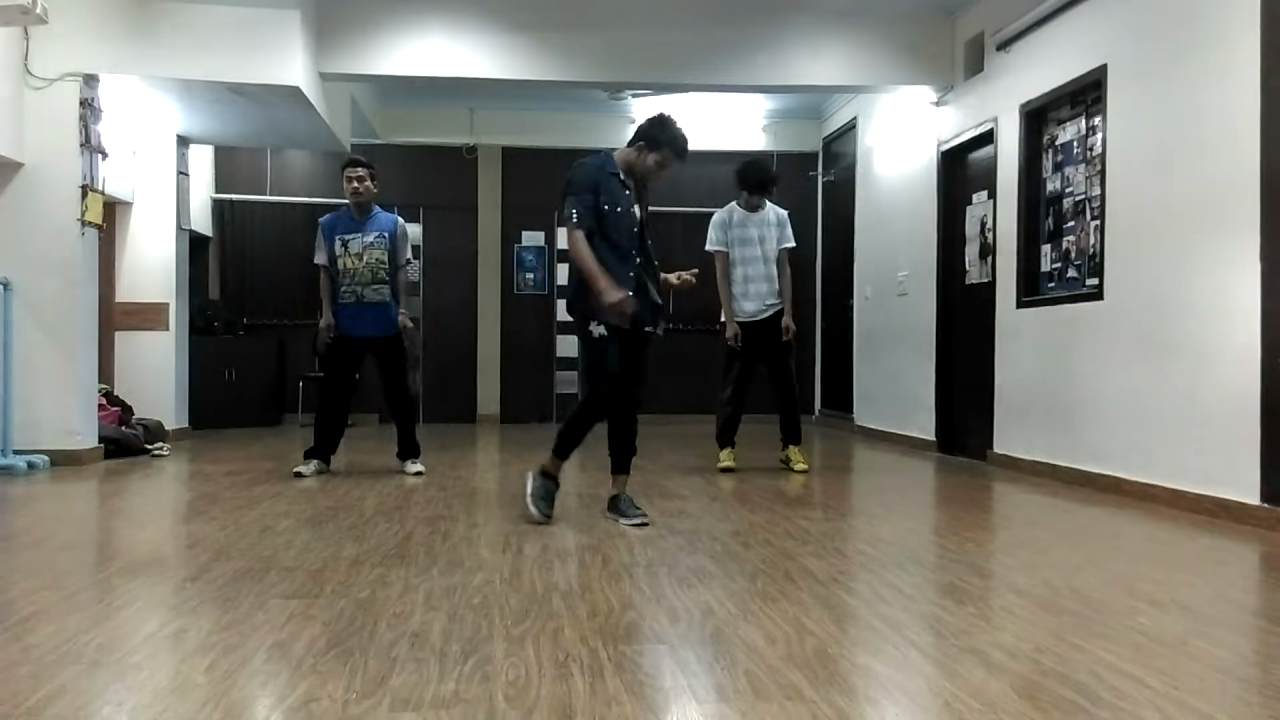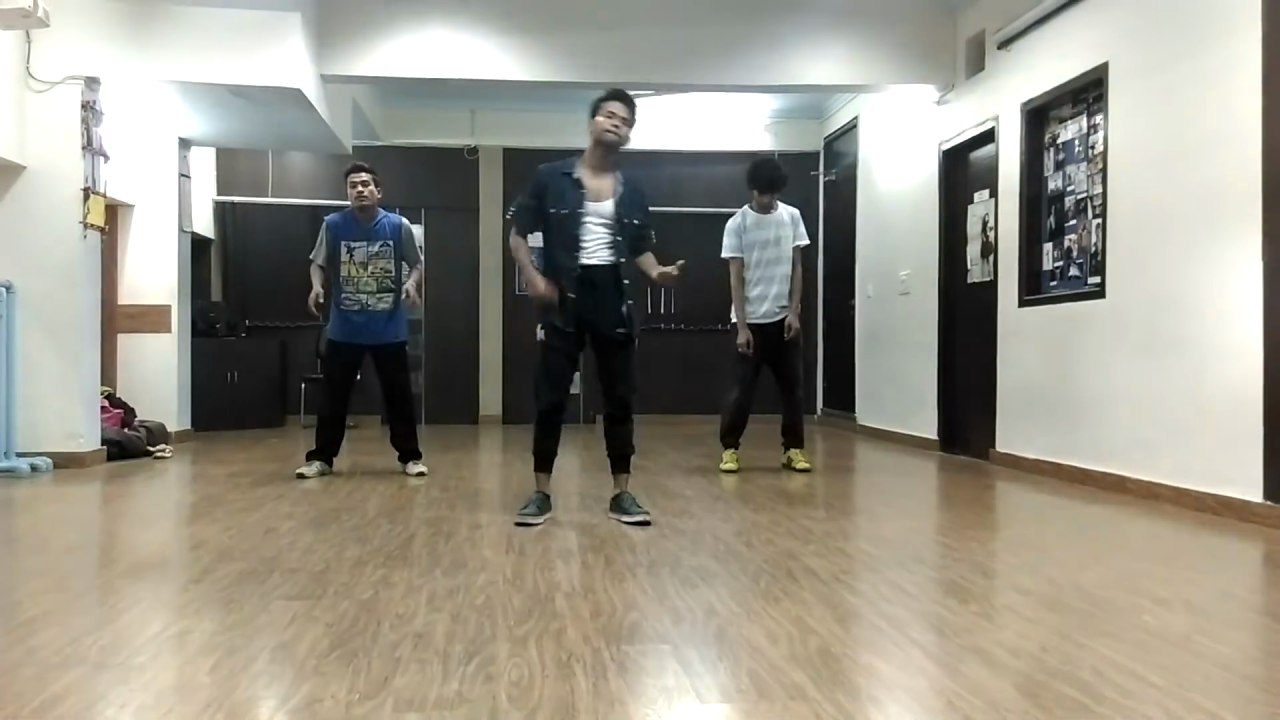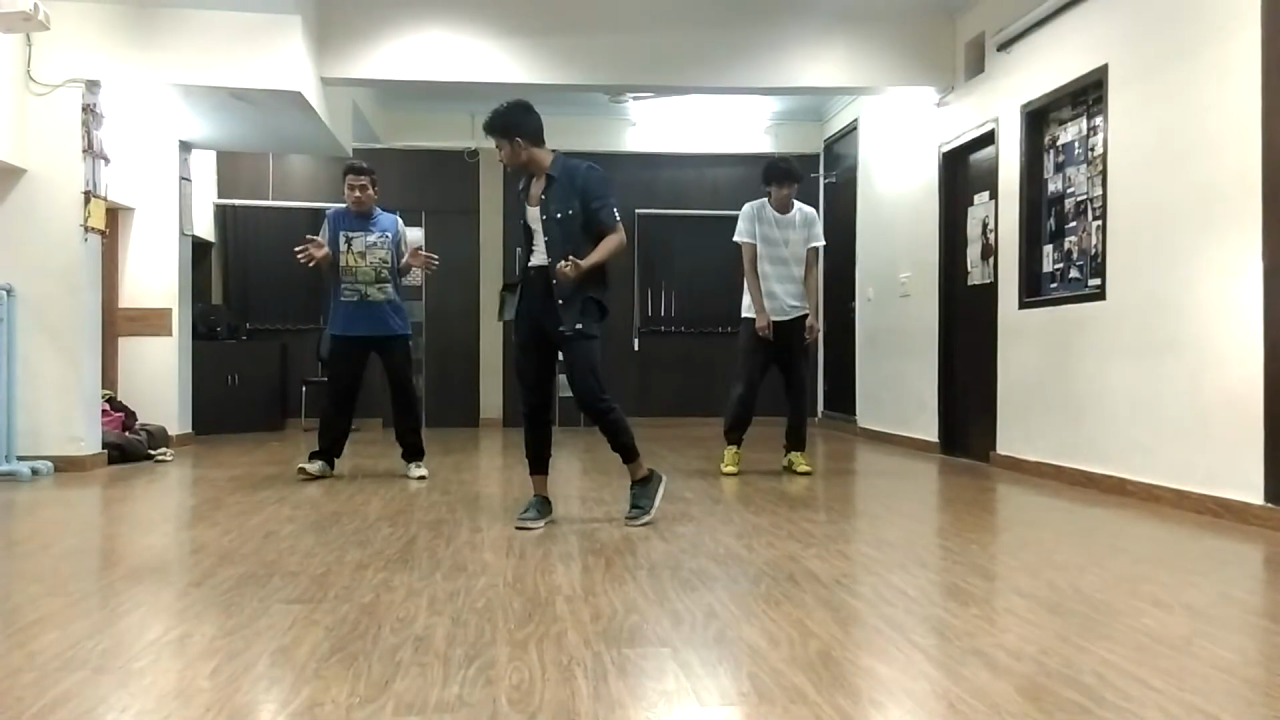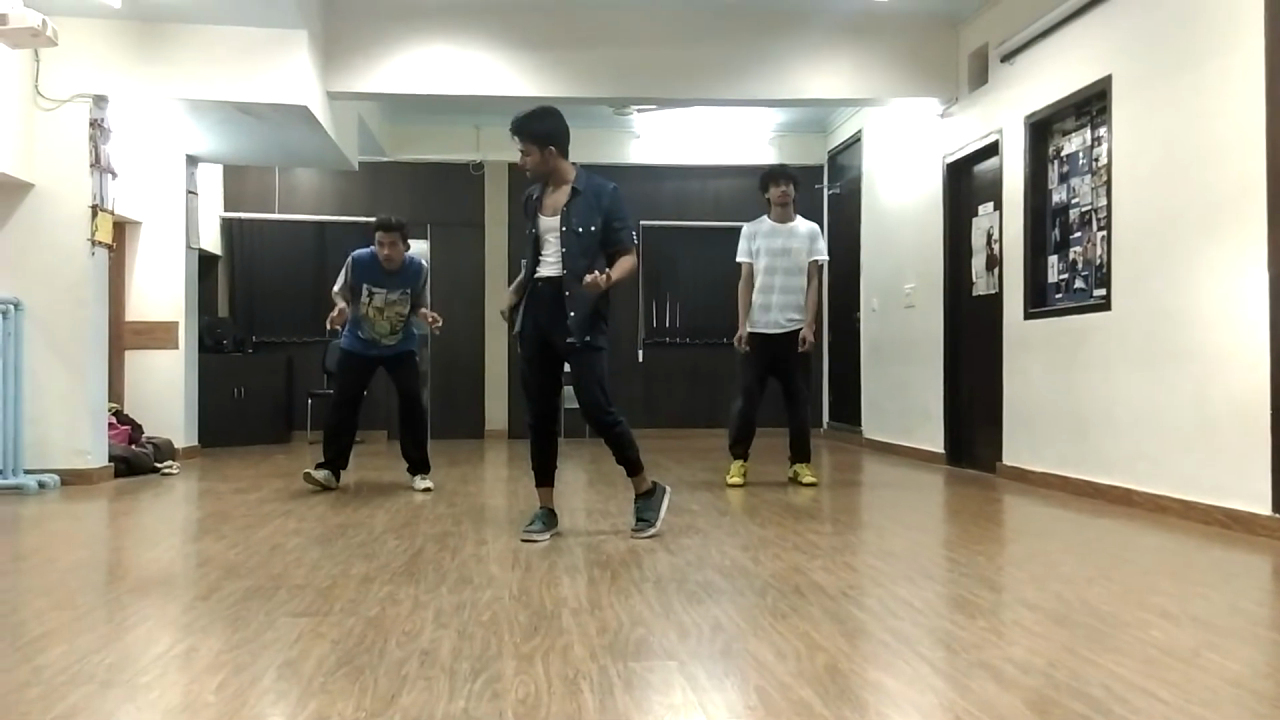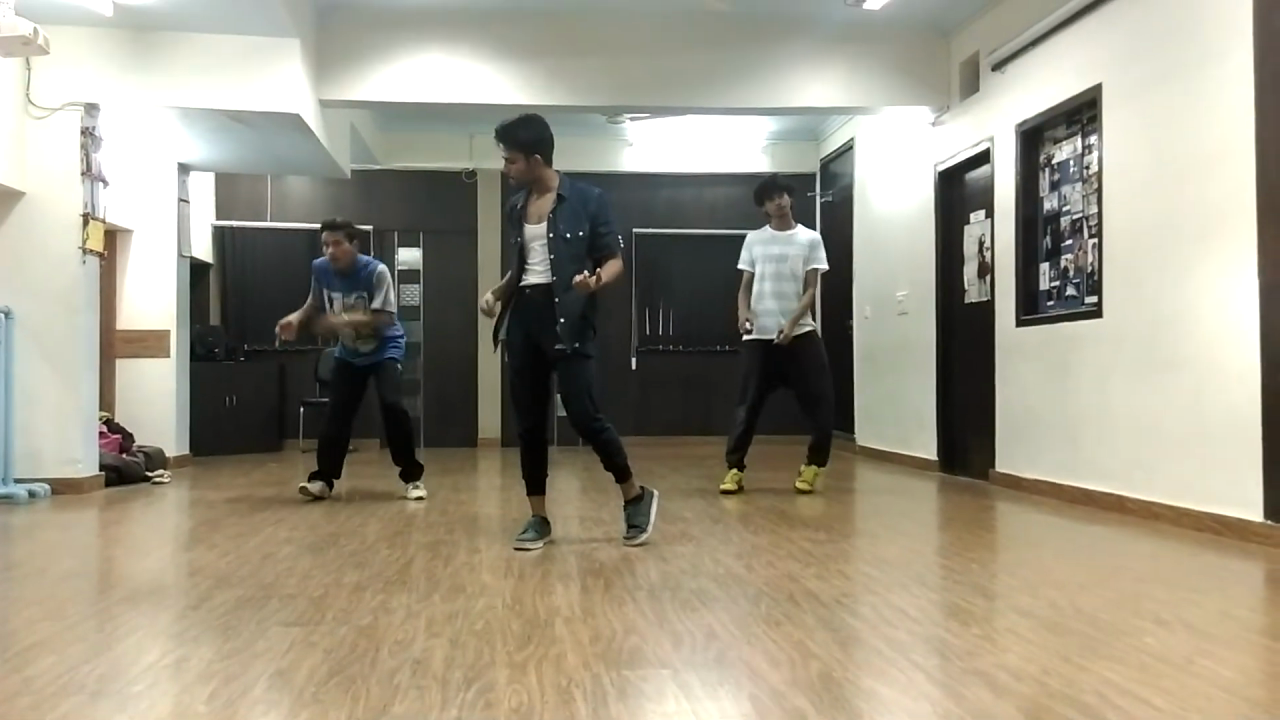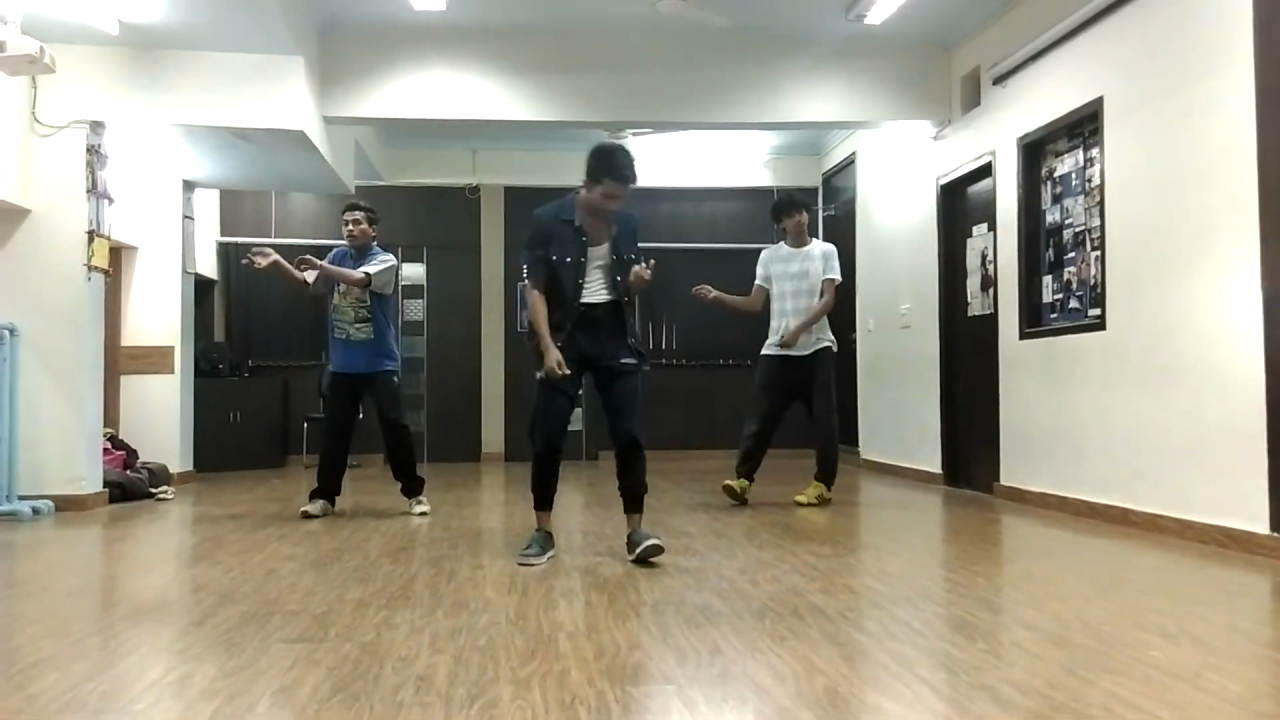
dt=0.7s
person 1, frame 1
left shoulder: (639, 190)
right shoulder: (590, 173)
right elbow: (576, 237)
left wrist: (662, 278)
right wrist: (604, 286)
left hip: (635, 303)
right hip: (599, 302)
left knee: (628, 399)
right knee: (602, 393)
left ankle: (619, 495)
right ankle: (547, 474)
person 1, frame 2
left shoulder: (631, 189)
right shoulder: (551, 178)
left elbow: (640, 248)
right elbow: (517, 233)
left wrist: (657, 271)
right wrist: (532, 276)
left hip: (612, 299)
right hip: (565, 299)
left knee: (619, 400)
right knee: (550, 399)
left ankle: (621, 494)
right ankle: (541, 494)
person 1, frame 3
left shoulder: (582, 175)
right shoulder: (526, 188)
left elbow: (616, 236)
left wrist: (581, 266)
right wrist: (517, 294)
left hip: (574, 299)
right hip: (533, 298)
left knee: (590, 394)
right knee: (534, 401)
left ankle: (644, 478)
right ankle: (540, 497)
person 1, frame 4
left shoulder: (602, 193)
right shoulder: (533, 197)
left elbow: (628, 255)
left wrist: (607, 279)
right wrist: (514, 293)
left hip: (580, 312)
right hip: (537, 310)
left knee: (596, 407)
right knee: (540, 413)
left ankle: (647, 490)
right ankle: (546, 510)
person 1, frame 5
left shoulder: (587, 199)
right shoulder: (517, 206)
left elbow: (614, 260)
left wrist: (595, 281)
right wrist: (496, 294)
left hip: (568, 318)
right hip: (524, 318)
left knee: (584, 415)
right knee: (530, 422)
left ankle: (636, 496)
right ankle: (538, 518)
person 1, frame 6
left shoulder: (626, 223)
right shoulder: (548, 221)
right elbow: (535, 290)
left wrist: (638, 281)
right wrist: (547, 346)
left hip: (613, 332)
right hip: (566, 332)
left knee: (629, 434)
right knee: (548, 437)
left ankle: (635, 530)
right ankle: (543, 532)
person 2, frame 1
left shoulder: (780, 217)
right shoulder: (722, 219)
left elbow: (784, 268)
right elbow: (721, 273)
left wrist: (788, 313)
right wrist: (730, 320)
left hip: (774, 313)
right hip: (740, 317)
left knee: (786, 382)
right knee: (734, 386)
left ankle: (792, 447)
right ankle: (726, 448)
person 2, frame 2
left shoulder: (792, 216)
right shoulder: (736, 224)
left elbow: (797, 268)
right elbow: (736, 278)
left wrist: (794, 312)
right wrist: (742, 327)
left hip: (784, 317)
right hip: (751, 319)
left knee: (792, 385)
right knee: (742, 388)
left ankle: (793, 448)
right ankle: (729, 449)
person 2, frame 3
left shoulder: (809, 216)
right shoulder: (751, 212)
left elbow: (811, 268)
right elbow: (749, 267)
left wrist: (812, 314)
right wrist: (761, 313)
left hip: (796, 316)
right hip: (758, 316)
left knee: (799, 387)
right knee: (746, 385)
left ankle: (795, 451)
right ankle: (732, 448)
person 2, frame 4
left shoulder: (810, 231)
right shoulder: (752, 230)
left elbow: (813, 281)
right elbow: (745, 281)
left wrist: (809, 325)
right wrist: (742, 325)
left hip: (795, 329)
right hip: (758, 329)
left knee: (799, 399)
right knee: (747, 398)
left ankle: (800, 463)
right ankle: (738, 462)
person 2, frame 5
left shoulder: (810, 238)
right shoulder: (753, 240)
left elbow: (811, 289)
right elbow: (746, 287)
left wrist: (792, 323)
right wrist: (742, 311)
left hip: (801, 333)
right hip: (758, 335)
left knee: (820, 401)
right knee: (748, 404)
left ankle: (813, 465)
right ankle: (735, 469)
person 2, frame 6
left shoulder: (826, 251)
right shoulder: (769, 256)
left elbow: (828, 300)
right elbow: (755, 303)
left wrist: (798, 330)
right wrist: (717, 296)
left hip: (817, 348)
right hip: (776, 351)
left knee: (824, 419)
right knee: (760, 417)
left ankle: (823, 483)
right ankle: (743, 479)
person 3, frame 1
left shoulder: (394, 224)
right shoulder: (330, 224)
left elbow: (401, 270)
right elbow: (324, 272)
left wrist: (402, 311)
right wrist: (326, 313)
left hip: (386, 324)
right hip: (344, 324)
left knee: (399, 392)
right knee: (334, 392)
left ankle: (409, 455)
right ankle: (319, 456)
person 3, frame 2
left shoulder: (398, 226)
right shoulder: (333, 225)
left elbow: (416, 263)
right elbow: (320, 264)
left wrist: (412, 283)
right wrist: (317, 288)
left hip: (390, 328)
right hip: (343, 329)
left knee: (399, 395)
right knee: (333, 396)
left ankle: (410, 456)
right ankle: (321, 457)
person 3, frame 3
left shoulder: (394, 224)
right shoulder: (334, 218)
left elbow: (399, 270)
right elbow: (328, 265)
left wrist: (411, 262)
right wrist: (321, 256)
left hip: (391, 323)
right hip: (347, 325)
left knee: (403, 388)
right knee: (340, 391)
left ankle: (414, 457)
right ankle: (324, 458)
person 3, frame 4
left shoulder: (418, 268)
right shoulder: (358, 261)
left elbow: (418, 305)
right elbow: (340, 292)
left wrist: (425, 315)
right wrist: (341, 307)
left hip: (400, 345)
right hip: (357, 343)
left knee: (412, 400)
right knee: (343, 401)
left ankle: (419, 471)
right ankle: (330, 469)
person 3, frame 5
left shoulder: (377, 271)
right shoulder: (320, 269)
left elbow: (385, 317)
right elbow: (317, 305)
left wrist: (345, 320)
right wrist: (296, 318)
left hip: (385, 349)
right hip: (349, 353)
left knee: (392, 406)
right knee: (337, 413)
left ankle: (412, 477)
right ankle: (323, 479)
person 3, frame 6
left shoulder: (385, 261)
right shoulder: (337, 256)
left elbow: (358, 279)
right elbow: (308, 281)
left wrist: (321, 265)
right wrist: (277, 262)
left hip: (379, 362)
right hip: (342, 363)
left knee: (394, 424)
right knee: (335, 429)
left ankle: (414, 492)
right ankle: (324, 496)
